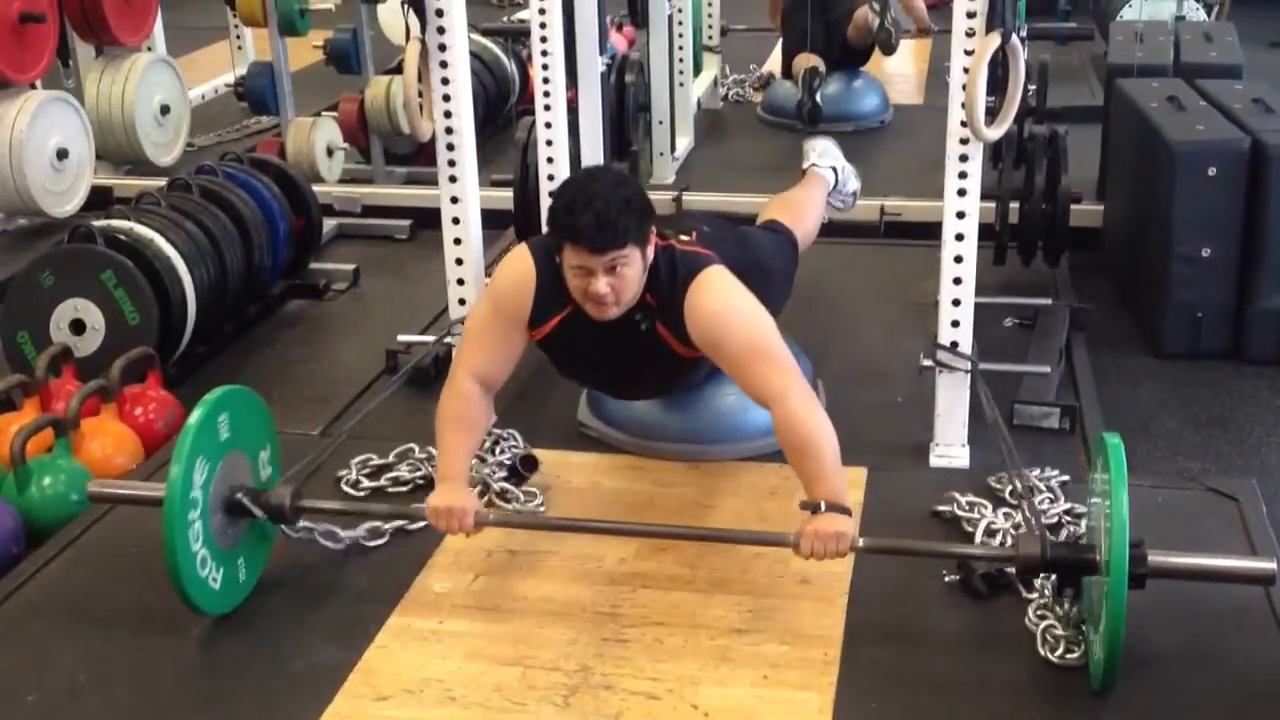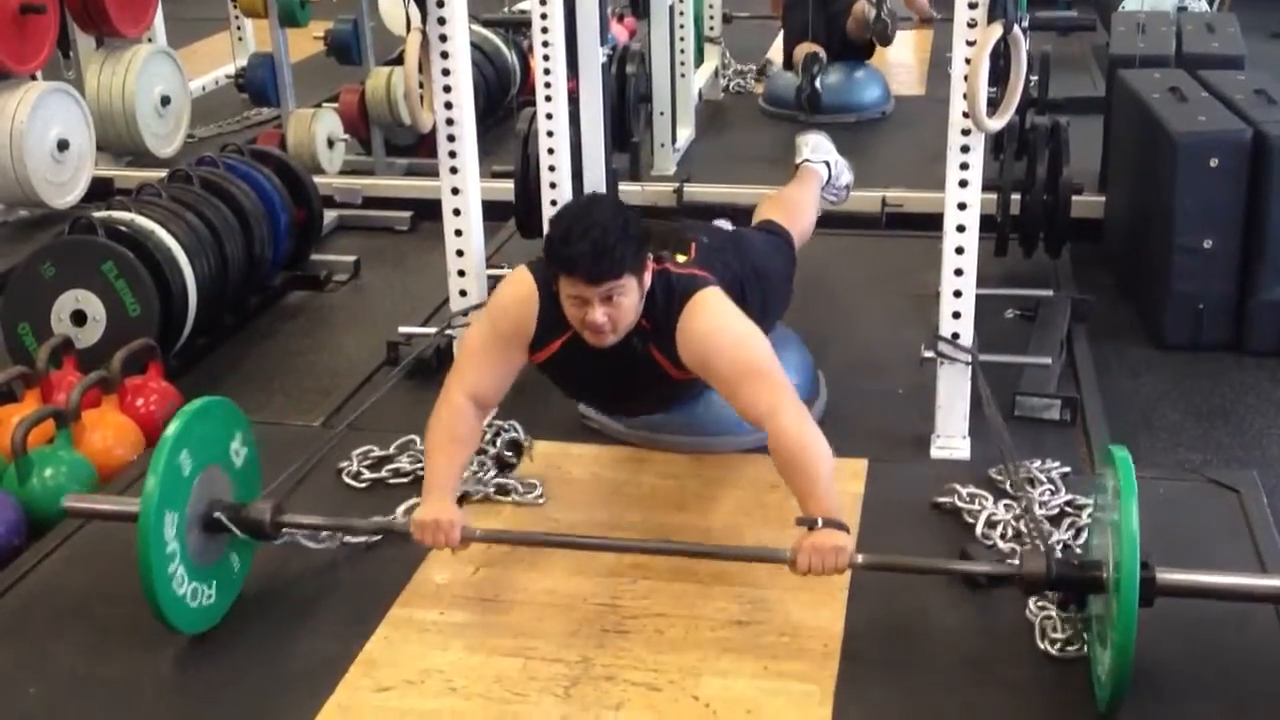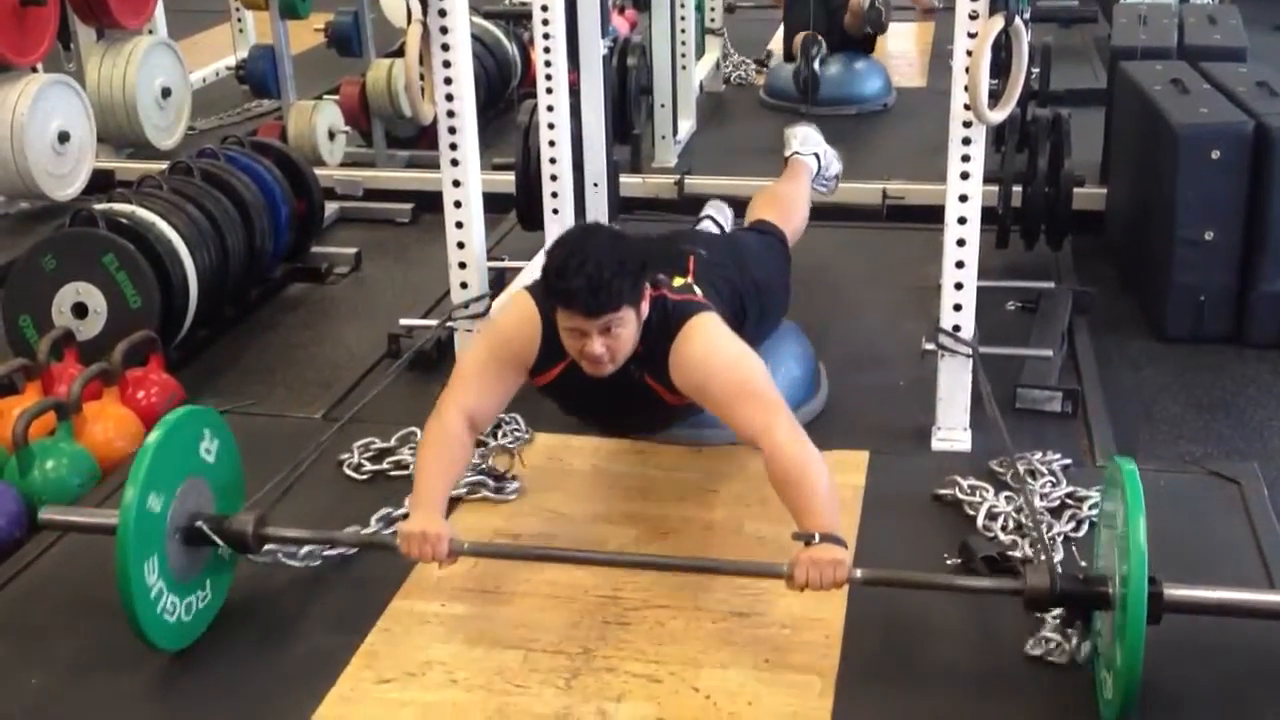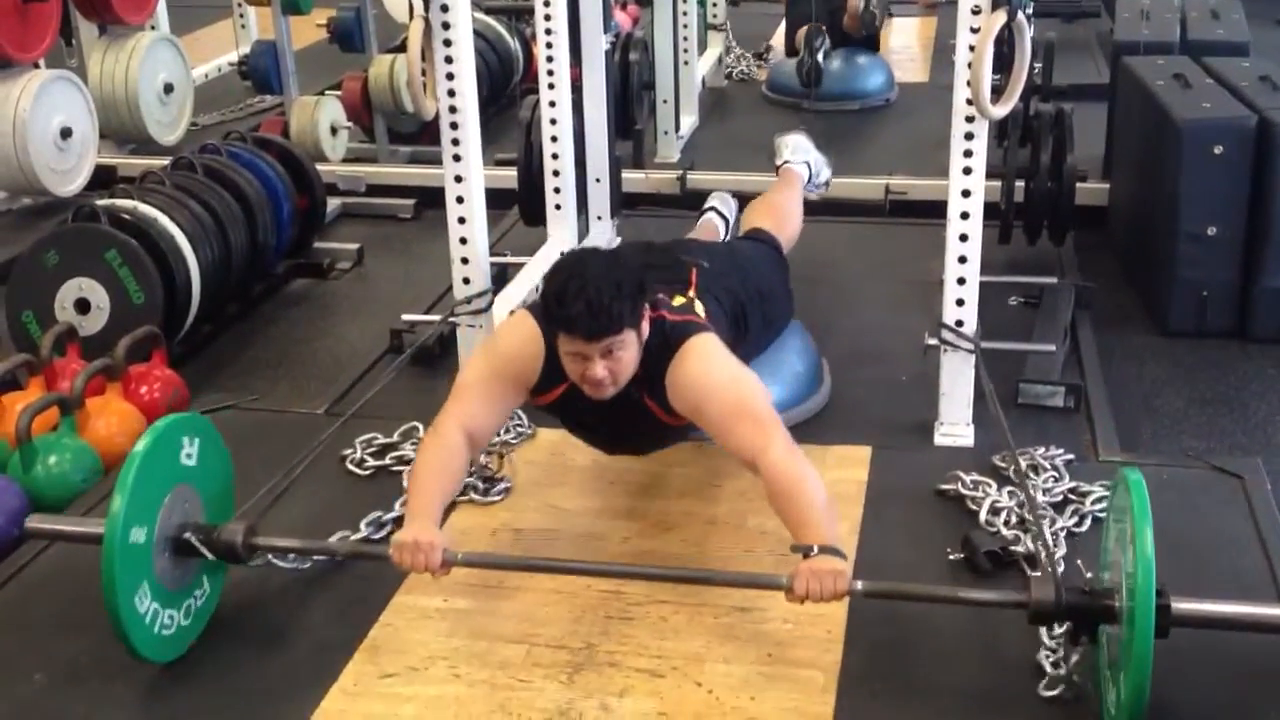
dt=0.2s
person 1, frame 1
left shoulder: (707, 293)
right shoulder: (526, 276)
left elbow: (788, 397)
right elbow: (471, 381)
left wrist: (830, 508)
right wrist: (452, 483)
left hip: (733, 263)
left knee: (775, 239)
left ankle: (823, 171)
person 1, frame 2
left shoulder: (700, 315)
right shoulder: (526, 298)
left elbow: (781, 415)
right elbow: (465, 398)
left wrist: (825, 523)
right wrist: (438, 497)
left hip: (734, 274)
left knee: (771, 239)
left ankle: (815, 165)
right ankle: (715, 234)
person 1, frame 3
left shoulder: (694, 340)
right shoulder: (526, 320)
left elbow: (777, 434)
right elbow: (458, 415)
left wrist: (822, 539)
right wrist: (426, 513)
left hip: (733, 280)
right hip: (658, 262)
left knee: (765, 237)
left ankle: (804, 158)
right ankle: (710, 226)
person 1, frame 4
left shoulder: (691, 359)
right shoulder: (528, 340)
left elbow: (774, 452)
right elbow: (456, 429)
left wrist: (821, 551)
right wrist: (421, 523)
left hip: (732, 288)
right hip: (641, 267)
left knee: (760, 247)
left ankle: (795, 165)
right ankle: (714, 219)
